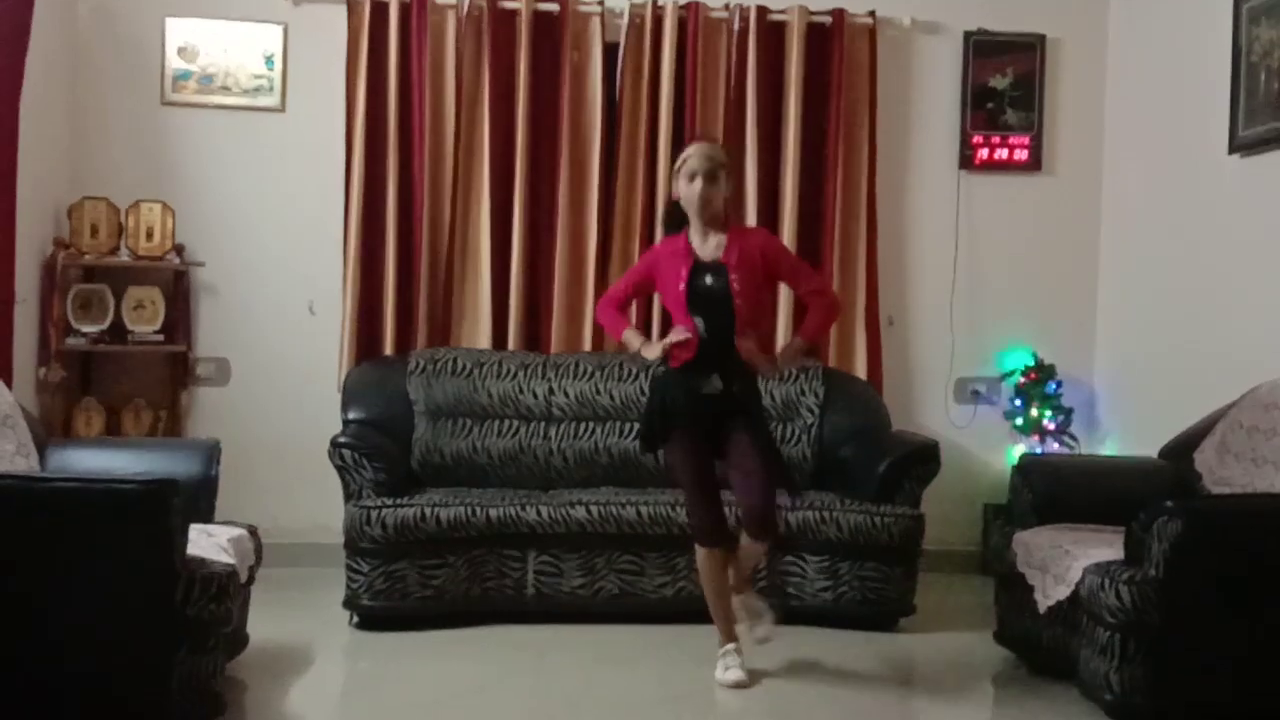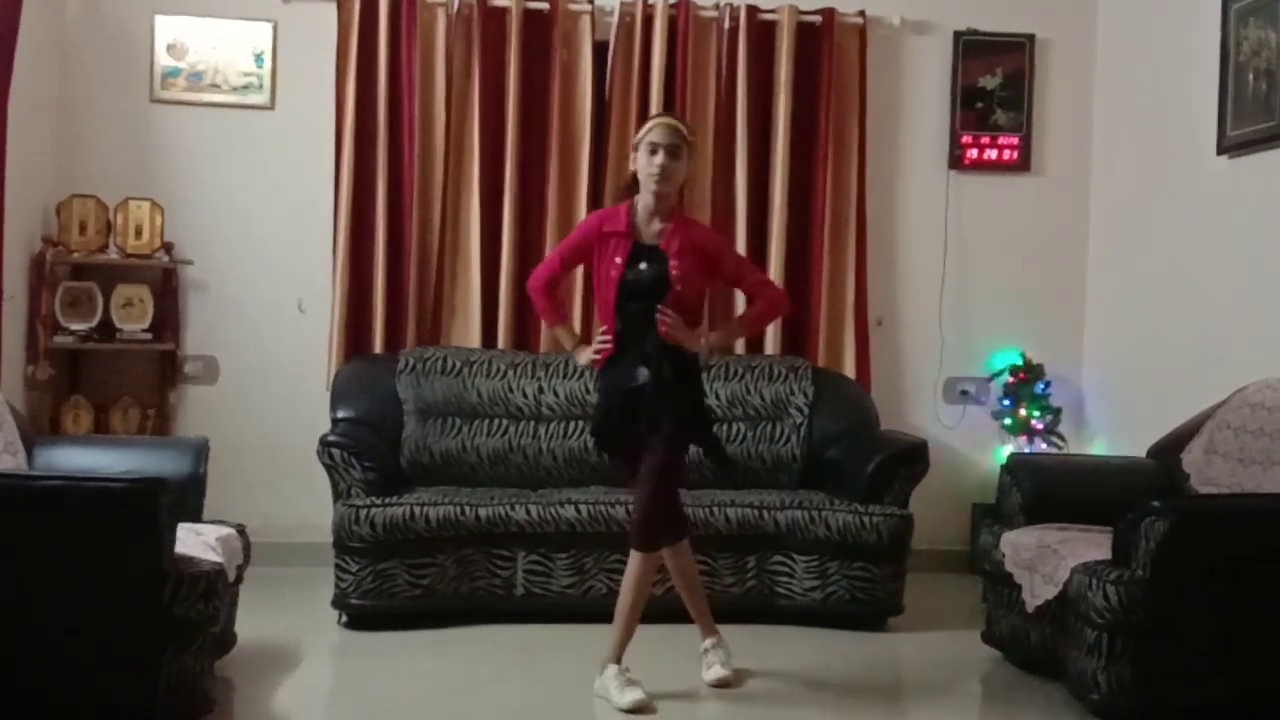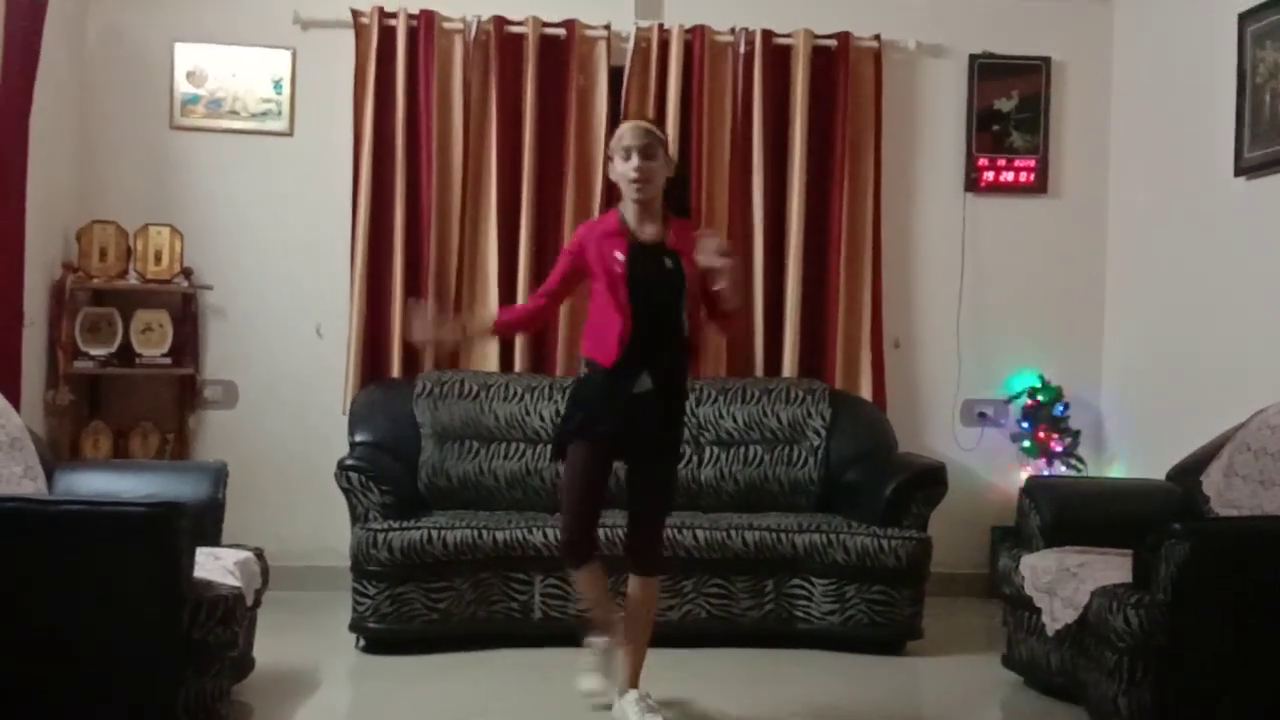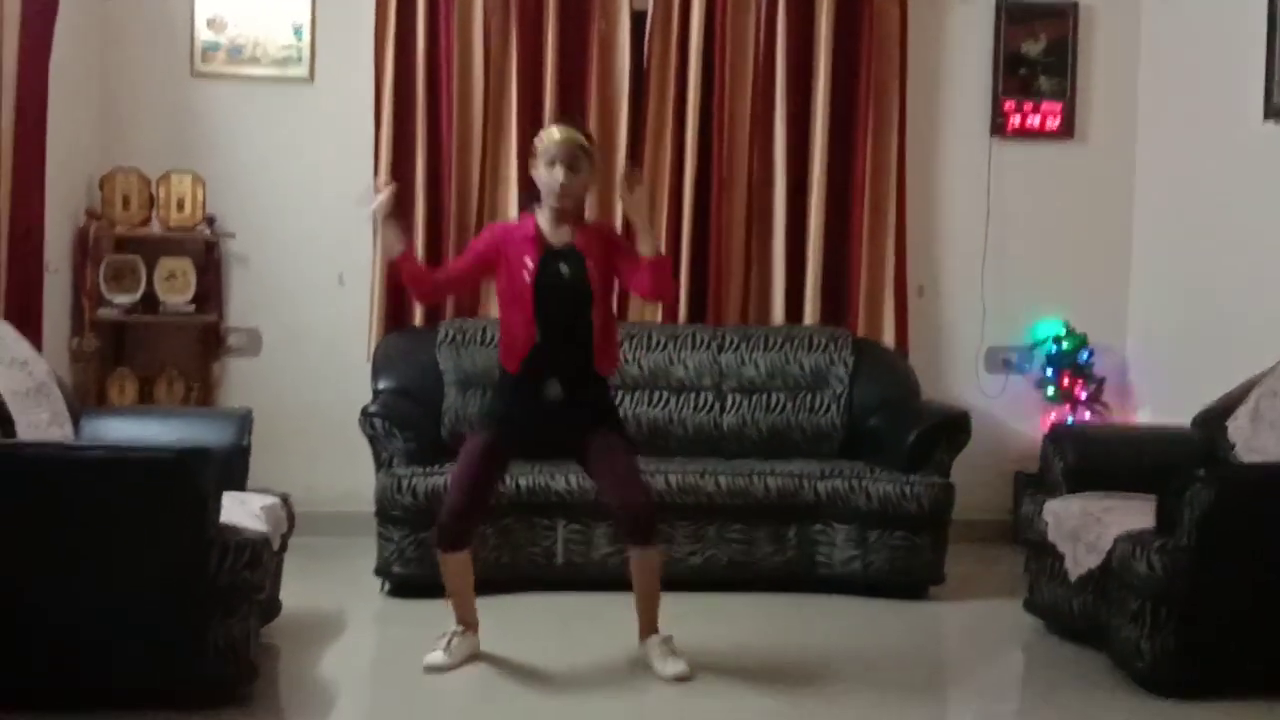
dt=0.7s
person 1, frame 1
left shoulder: (757, 246)
right shoulder: (663, 253)
left elbow: (823, 299)
right elbow: (609, 306)
left wrist: (782, 357)
right wrist: (645, 347)
left hip: (736, 394)
right hip: (681, 393)
left knee: (760, 514)
right knee: (706, 520)
left ankle: (741, 589)
right ankle: (727, 643)
person 1, frame 2
left shoulder: (699, 239)
right shoulder: (601, 227)
left elbow: (771, 298)
right elbow: (540, 283)
left wrist: (711, 340)
right wrist: (576, 347)
left hip: (673, 387)
right hip: (620, 385)
left knee: (645, 523)
right knee: (664, 519)
left ankle: (612, 666)
right ankle: (711, 636)
person 1, frame 3
left shoulder: (688, 237)
right shoulder: (598, 236)
left elbow: (719, 312)
right elbow: (538, 308)
left wrist: (718, 278)
right wrist: (460, 329)
left hip: (662, 400)
right hip: (604, 391)
left knee: (646, 542)
right knee: (577, 536)
right ankle: (608, 631)
person 1, frame 4
left shoulder: (606, 243)
right shoulder: (504, 238)
left elbow: (657, 290)
right elbow: (434, 288)
left wrist: (641, 225)
right wrist: (390, 233)
left hip: (585, 401)
right hip: (518, 397)
left knee: (636, 510)
right knee: (453, 519)
left ankle: (651, 635)
right ankle: (466, 630)
